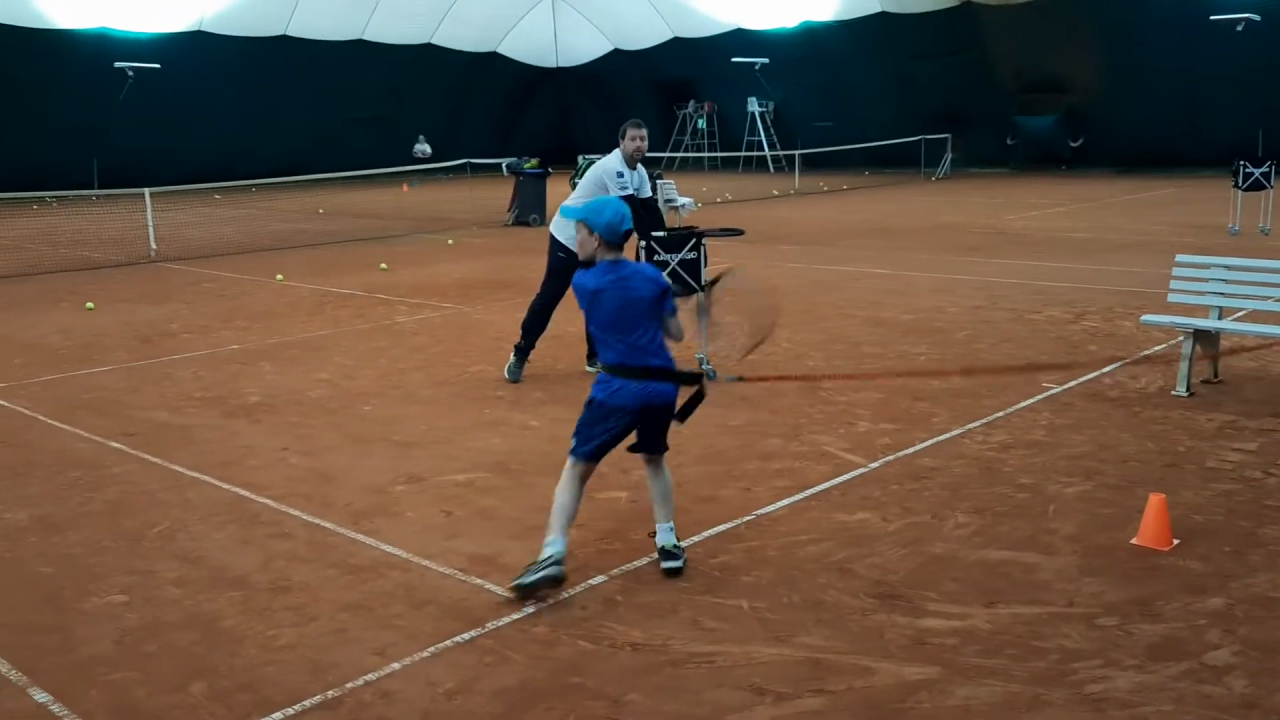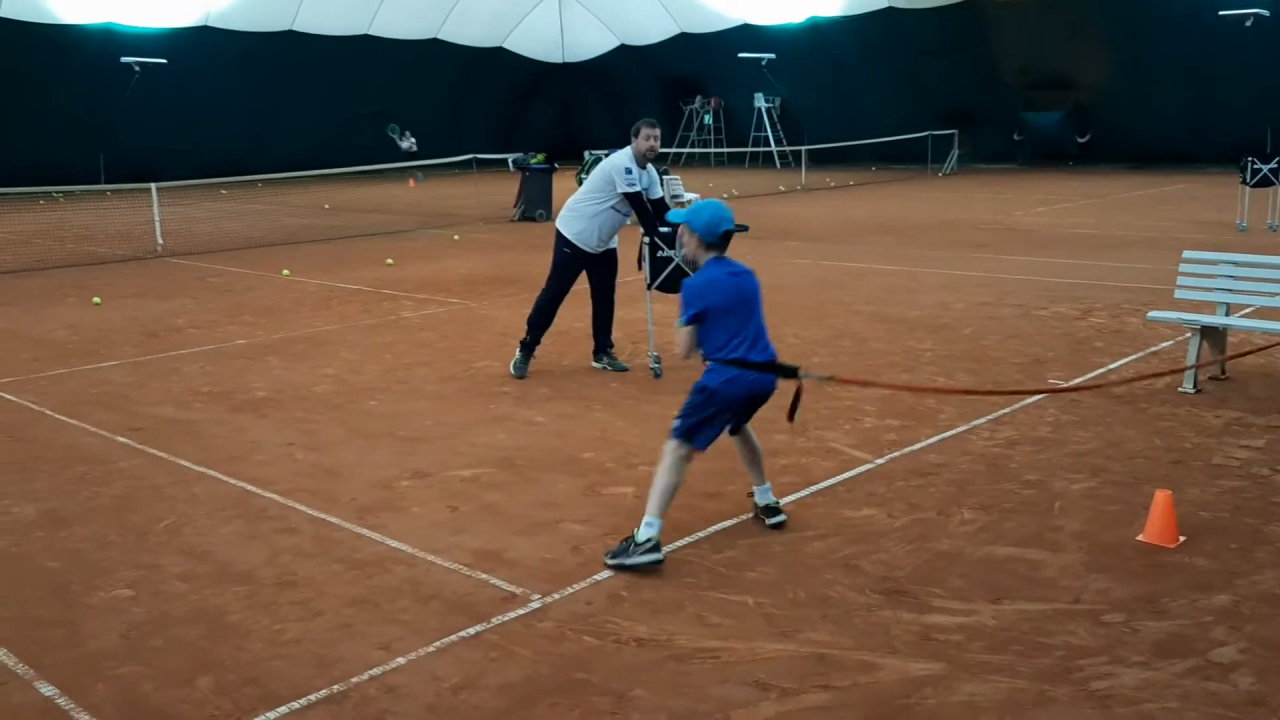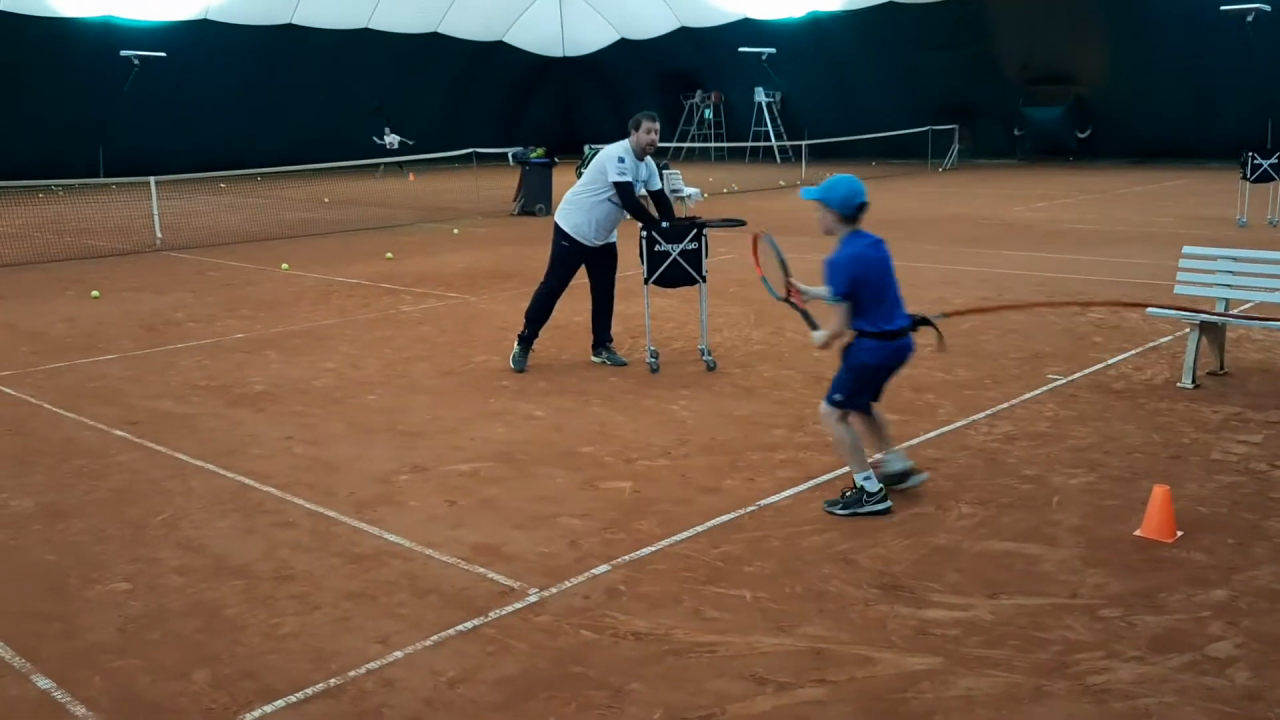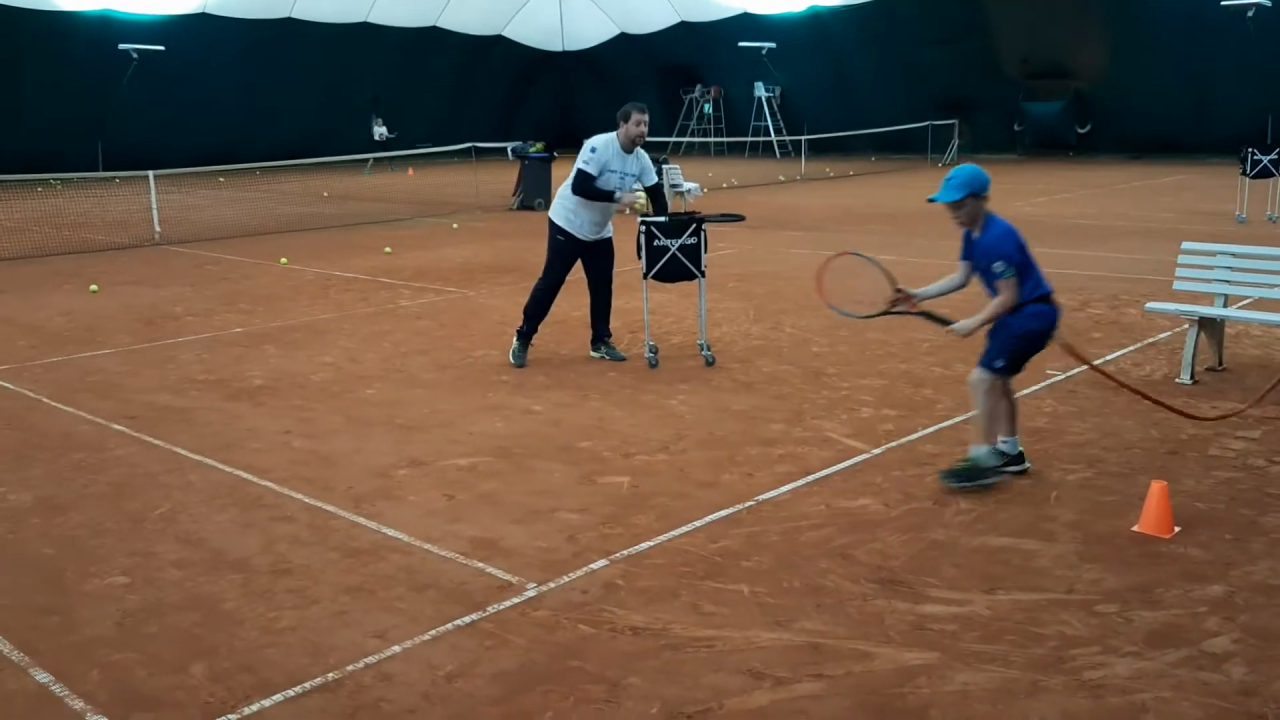
dt=0.3s
person 1, frame 1
left shoulder: (585, 283)
right shoulder: (652, 277)
right elbow: (676, 334)
left hip: (617, 389)
right hip: (662, 387)
left knee: (575, 471)
right knee: (653, 458)
left ankle: (550, 559)
right ankle: (668, 544)
person 1, frame 2
left shoulder: (695, 286)
right shoulder: (746, 276)
left elbow: (685, 350)
left wrist: (694, 329)
left hip: (726, 377)
right hip: (763, 376)
left knee: (675, 450)
right knee: (737, 426)
left ankle: (646, 539)
right ankle: (767, 503)
person 1, frame 3
left shoulder: (840, 260)
right shoulder: (873, 244)
left elbow: (841, 325)
left wrist: (822, 339)
right wrist: (811, 292)
left hip: (874, 347)
right hip: (895, 340)
left knee: (832, 413)
right knee: (859, 403)
left ankle: (871, 492)
right ankle: (896, 467)
person 1, frame 4
left shoulder: (999, 237)
right shoulder: (973, 234)
left elbow: (1009, 296)
right elbow: (961, 277)
left wrist: (973, 324)
right wrist: (917, 294)
left hip: (1033, 315)
right hip: (1017, 315)
left knee: (980, 381)
right knee: (996, 382)
left ankle: (983, 460)
right ankle: (1009, 452)
person 2, frame 1
left shoulder: (639, 172)
right shoulder: (613, 168)
left elbow: (651, 209)
right elbow: (635, 212)
right hip: (568, 239)
right knee: (548, 298)
left ankle: (595, 357)
right ankle: (520, 355)
person 2, frame 2
left shoulder: (649, 172)
right shoulder: (622, 164)
left elbow: (659, 209)
right elbow: (641, 210)
left hip: (604, 243)
right hip: (575, 235)
left knee: (605, 298)
right knee: (554, 294)
left ankle: (602, 353)
right ankle: (525, 350)
person 2, frame 3
left shoulder: (648, 165)
right shoulder: (617, 155)
left elbow: (660, 200)
right elbow: (628, 201)
right wrist: (655, 227)
left hip: (604, 236)
right hip: (573, 229)
left knee: (604, 291)
right knee: (552, 287)
left ankle: (601, 347)
right ankle: (524, 344)
person 2, frame 4
left shoulder: (640, 158)
right shoulder: (599, 146)
left elbow: (656, 194)
right elbow: (579, 187)
right wrist: (617, 197)
left hip: (600, 231)
right hip: (568, 224)
left knee: (602, 286)
right knee: (550, 282)
left ankle: (600, 342)
right ankle: (523, 339)
